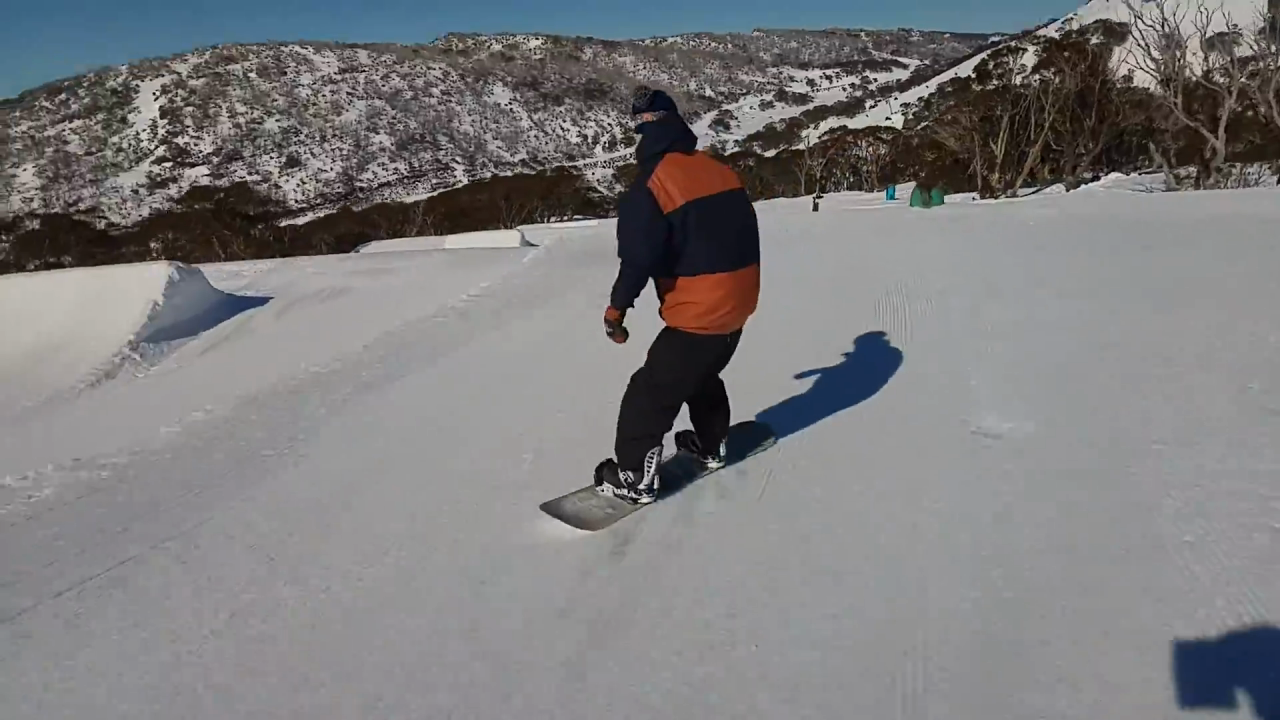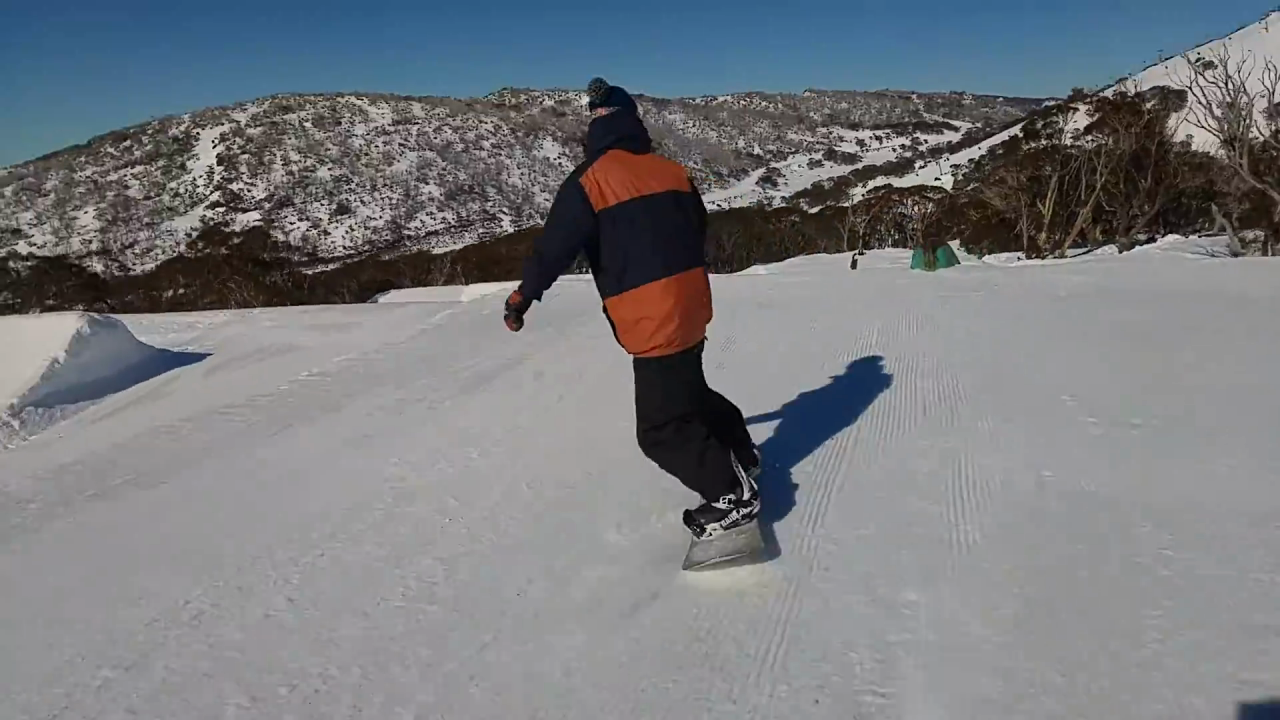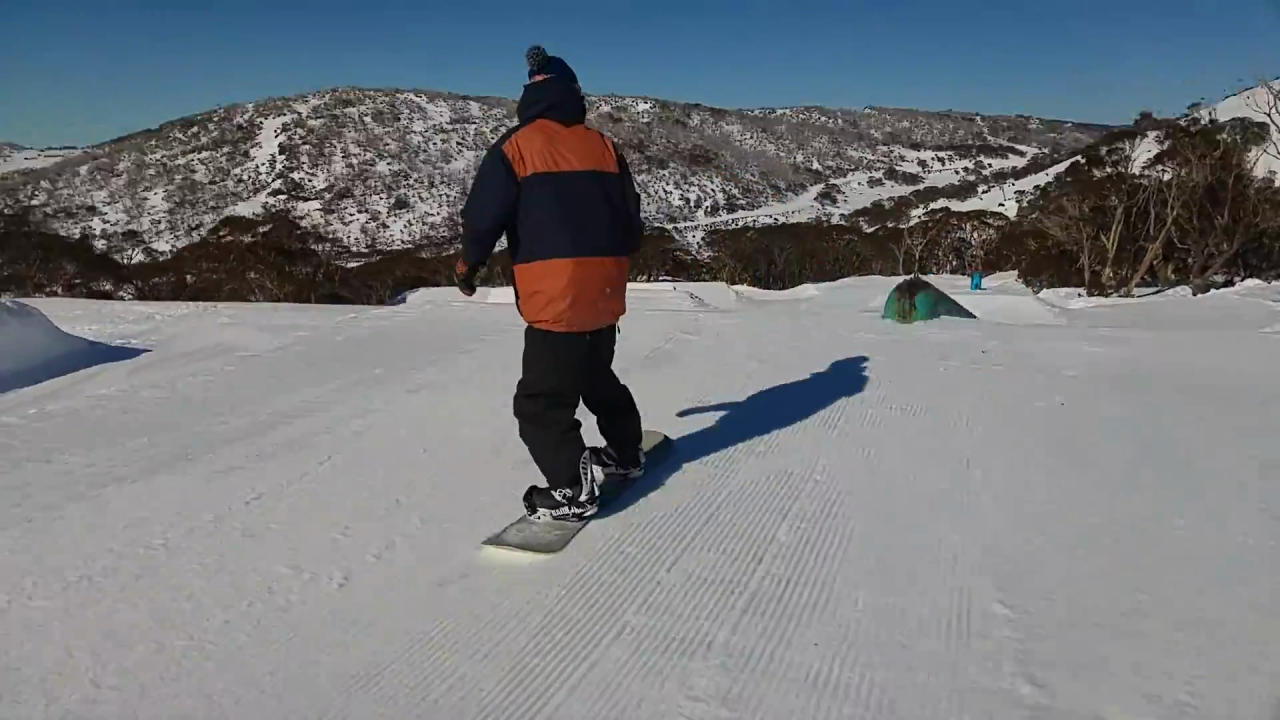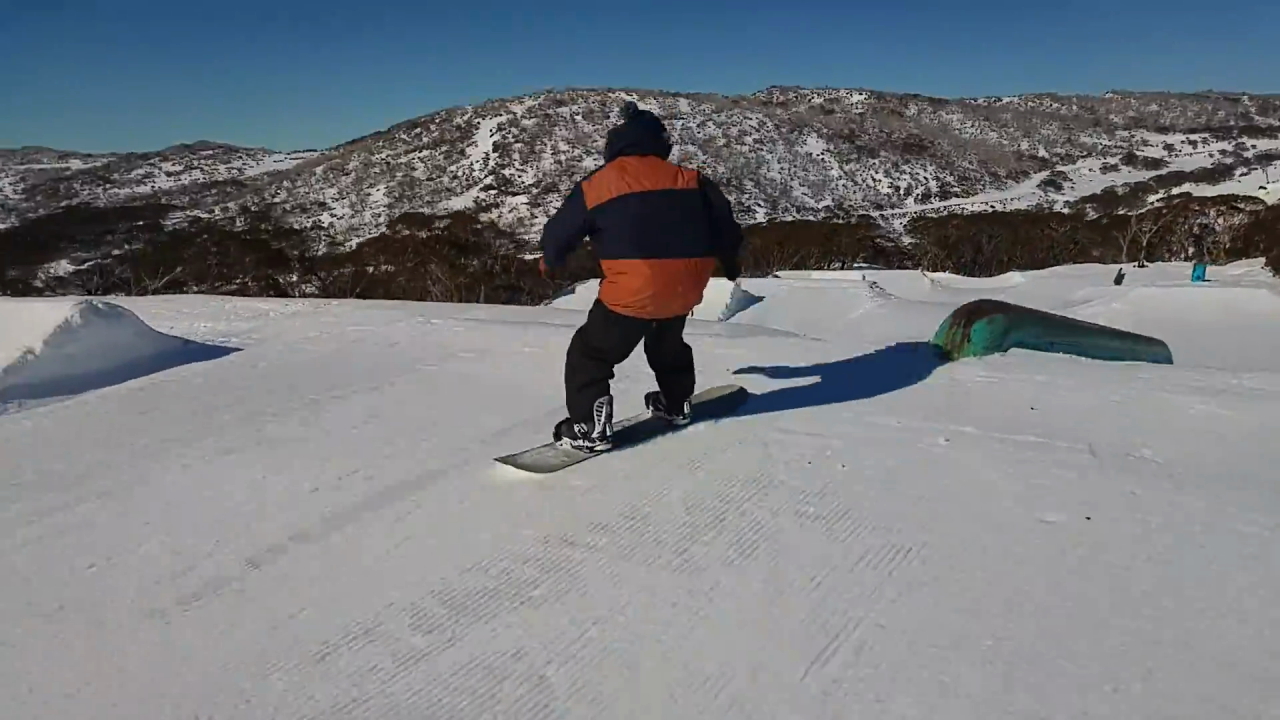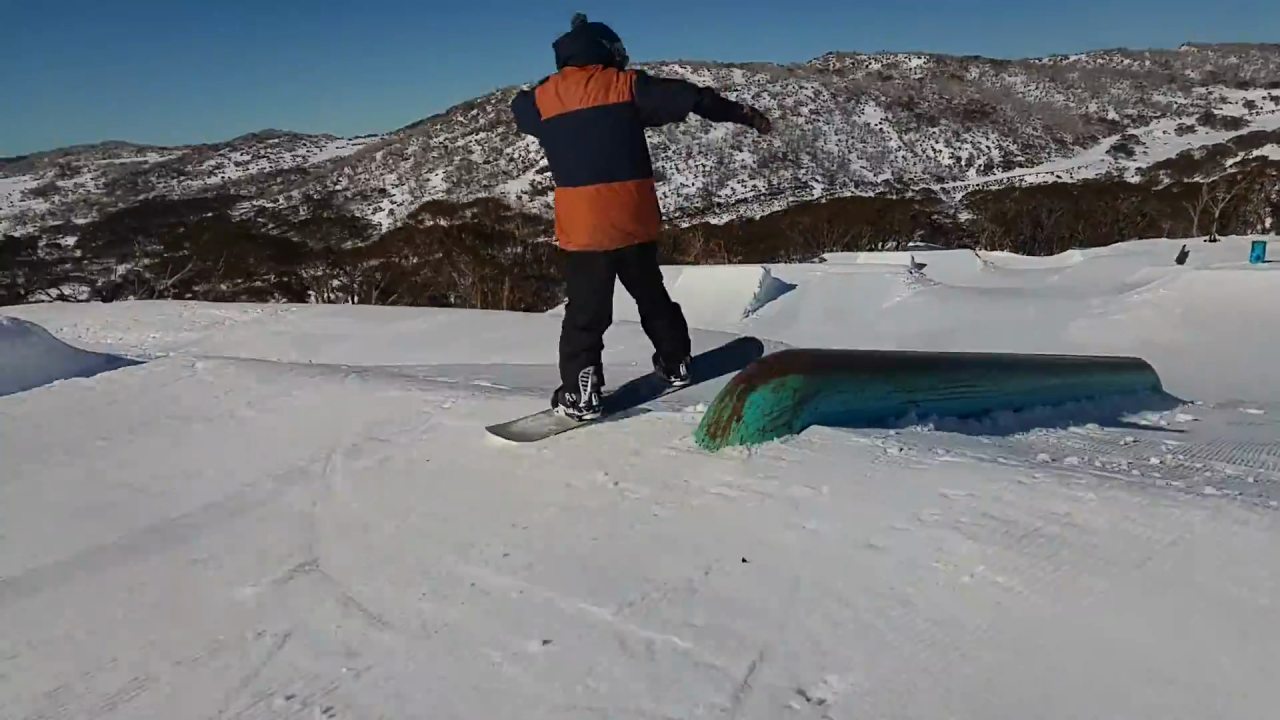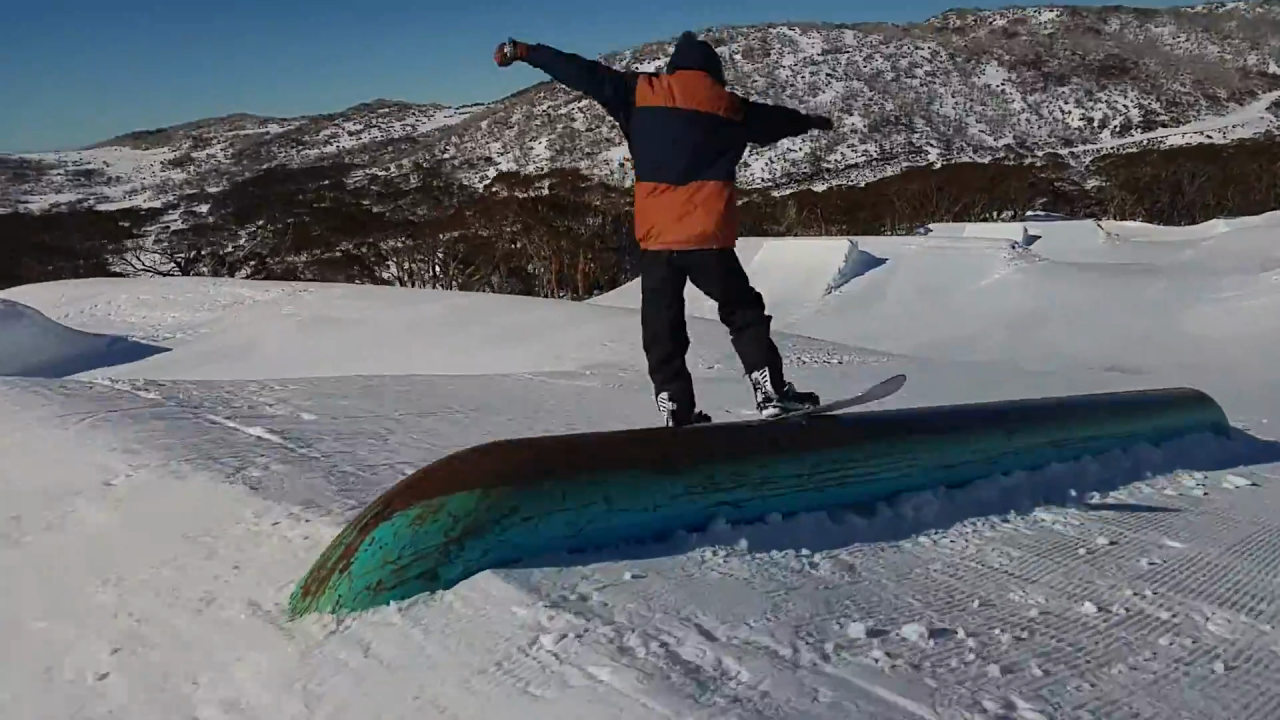
dt=0.4s
person 1, frame 1
left shoulder: (650, 184)
right shoulder: (722, 171)
left elbow: (637, 254)
right elbow: (745, 232)
left wrist: (617, 305)
left hip: (699, 309)
right hip: (740, 299)
left knee: (652, 392)
right knee: (700, 375)
left ankle: (633, 476)
right ankle: (712, 444)
person 1, frame 2
left shoulder: (590, 180)
right shoulder: (673, 171)
left elbow: (555, 245)
left wrist: (523, 294)
left hip: (653, 320)
right hip: (691, 305)
left knee: (661, 427)
right knee: (689, 391)
left ankle: (732, 495)
right ankle: (739, 454)
person 1, frame 3
left shoulder: (514, 147)
right shoulder: (606, 148)
left elbow: (483, 217)
right elbow: (631, 222)
left wrist: (468, 263)
left hip: (554, 298)
right hip: (607, 294)
left knee: (540, 402)
right knee: (596, 378)
left ankle: (572, 490)
right ankle: (626, 451)
person 1, frame 4
left shoulder: (596, 185)
right shoulder: (688, 177)
left elbow: (556, 237)
right elbow: (723, 224)
left wrist: (549, 261)
right wrist: (729, 260)
left hip: (632, 288)
right hip: (686, 285)
left knee: (589, 355)
right knee: (667, 344)
left ankle: (589, 427)
right ankle: (677, 402)
person 1, frame 5
left shoulder: (544, 95)
right shoulder: (626, 84)
left elbow: (523, 111)
right elbow: (682, 96)
right wrist: (741, 112)
left hip: (580, 221)
right hip: (634, 213)
left knee: (584, 312)
right knee: (650, 293)
left ankle: (581, 394)
right ankle: (675, 364)
person 1, frame 6
left shoulder: (642, 92)
right shoulder: (731, 104)
left elbow: (578, 73)
right elbow: (773, 121)
right wrist: (811, 121)
left hip: (657, 229)
right hip: (709, 226)
left knee: (661, 324)
right knee: (740, 311)
left ankle: (675, 410)
right ankle: (772, 392)
